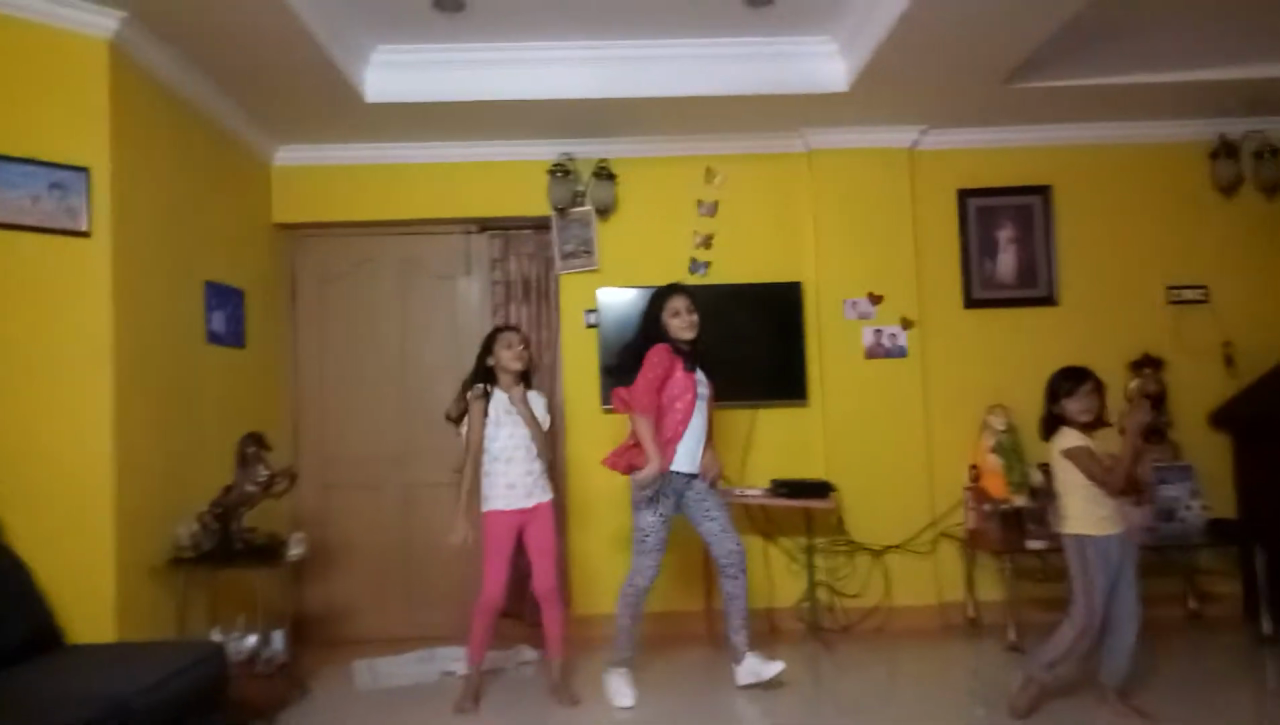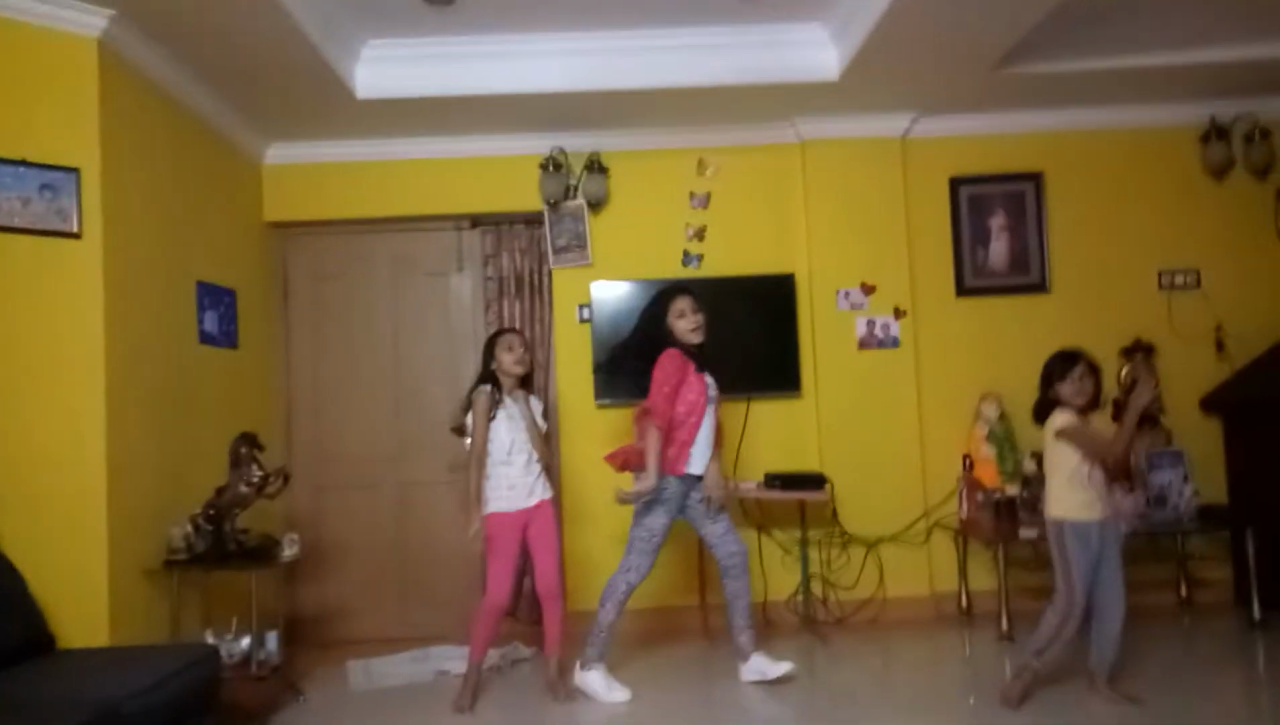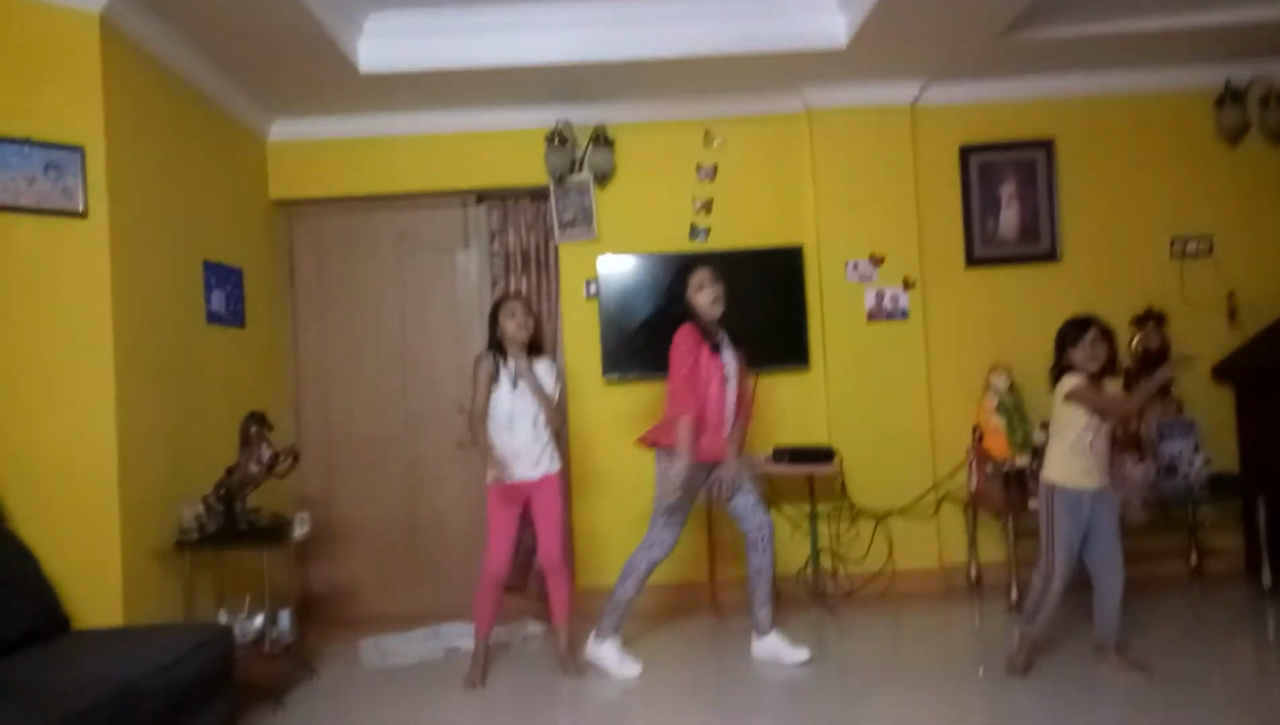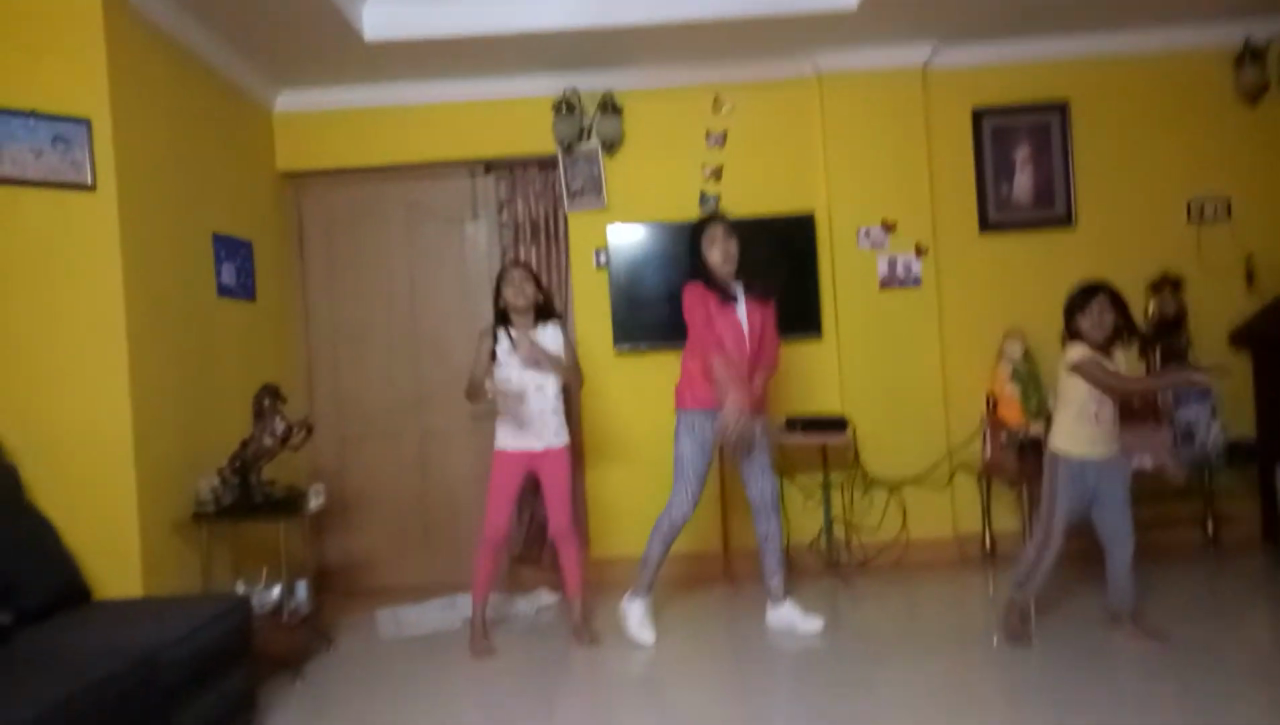
dt=0.1s
person 1, frame 1
left shoulder: (696, 364)
right shoulder: (661, 354)
right elbow: (639, 402)
left wrist: (711, 457)
right wrist: (652, 458)
left hip: (695, 476)
right hip: (661, 476)
left knee: (731, 555)
right knee: (645, 569)
left ankle: (744, 658)
right ankle: (619, 667)
person 1, frame 2
left shoulder: (699, 365)
right shoulder: (672, 358)
right elbow: (656, 413)
left wrist: (714, 468)
right wrist: (649, 472)
left hip: (695, 478)
right hip: (665, 477)
left knee: (734, 555)
right knee: (636, 566)
left ankle: (750, 656)
right ankle: (590, 665)
person 1, frame 3
left shoulder: (726, 343)
right shoulder: (688, 336)
left elbow: (739, 404)
right elbow: (682, 399)
left wrist: (732, 455)
right wrist: (680, 462)
left hip: (721, 457)
right hip: (685, 454)
left knee: (760, 529)
right knee: (659, 544)
left ankle: (764, 636)
right ankle: (604, 637)
person 1, frame 4
left shoulder: (756, 298)
right shoulder: (697, 291)
left elbow: (765, 357)
right elbow: (708, 350)
left wrist: (745, 408)
right wrist: (731, 405)
left hip: (745, 409)
right hip: (701, 409)
left knee: (766, 498)
right knee: (683, 504)
left ankle: (779, 604)
right ankle: (637, 597)
person 2, frame 1
left shoulder: (536, 400)
right shoulder: (480, 396)
left elbow: (545, 453)
right elbow: (471, 456)
left wrist: (526, 413)
right wrist: (462, 515)
left hip: (538, 503)
right hip: (497, 507)
left knee: (547, 588)
right knee: (492, 595)
left ankle: (557, 674)
right ankle: (472, 679)
person 2, frame 2
left shoulder: (532, 402)
right shoulder: (485, 395)
left elbow: (542, 456)
right elbow: (478, 454)
left wrist: (527, 414)
right wrist: (475, 510)
left hip: (539, 502)
right hip: (501, 509)
left knee: (550, 587)
right knee: (497, 597)
left ankle: (553, 670)
right ankle: (471, 676)
person 2, frame 3
left shoulder: (545, 367)
right shoulder: (489, 364)
left elbow: (556, 424)
right elbow: (476, 418)
left wrist: (533, 382)
right wrist: (492, 461)
left hip: (546, 475)
right hip: (507, 477)
left knee: (553, 561)
right knee: (496, 566)
left ankle: (563, 645)
right ankle: (480, 651)
person 2, frame 4
left shoulder: (553, 332)
right shoulder: (493, 336)
left elbow: (575, 379)
right elbow: (470, 391)
left wrist: (542, 356)
right wrist: (490, 389)
left hip: (552, 443)
right hip: (509, 446)
left knee: (562, 528)
right knee: (494, 532)
left ankle: (578, 614)
right ankle: (478, 619)
person 3, frame 1
left shoulder: (1087, 440)
right shoulder: (1068, 440)
left elbow: (1122, 485)
right elbow: (1113, 483)
left wrist: (1133, 441)
right wrist: (1132, 433)
left hip: (1117, 538)
right hip: (1087, 541)
left knee: (1126, 618)
right knee: (1087, 620)
left ankle: (1112, 690)
right ankle: (1037, 679)
person 3, frame 2
left shoulder: (1083, 425)
right shoulder: (1061, 421)
left elbow: (1108, 465)
right elbow: (1112, 455)
right wrist: (1135, 405)
left hip: (1100, 524)
right hip: (1068, 524)
left knee: (1110, 604)
right knee: (1071, 604)
left ankle: (1100, 677)
right ankle: (1029, 669)
person 3, frame 3
left shoulder: (1099, 389)
right shoulder: (1071, 385)
right elbow: (1125, 410)
right wrist: (1161, 375)
left hip: (1099, 493)
right hip: (1064, 491)
left knee: (1111, 572)
right knee: (1056, 569)
left ankle: (1110, 646)
right ankle: (1028, 637)
person 3, frame 4
left shoulder: (1114, 359)
right shoulder: (1077, 355)
left elbow: (1128, 393)
right elbow: (1130, 387)
right wrist: (1182, 377)
left hip: (1109, 461)
right hip: (1069, 460)
left knee: (1120, 540)
right knee: (1051, 535)
left ankle: (1124, 613)
right ankle: (1018, 602)
